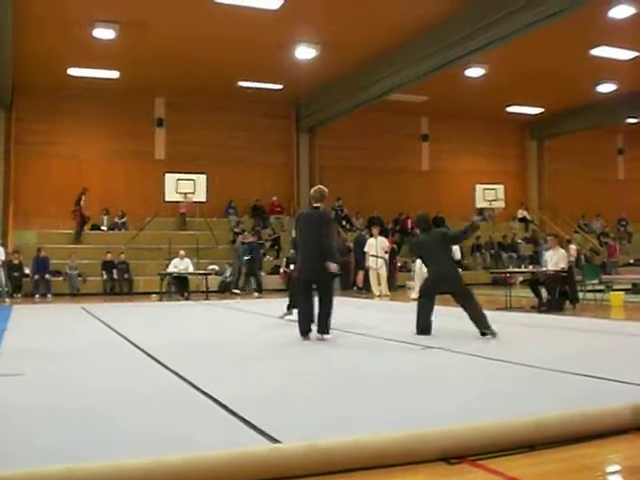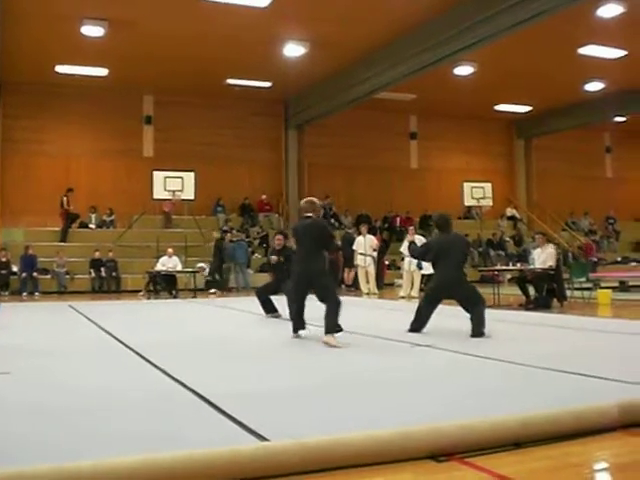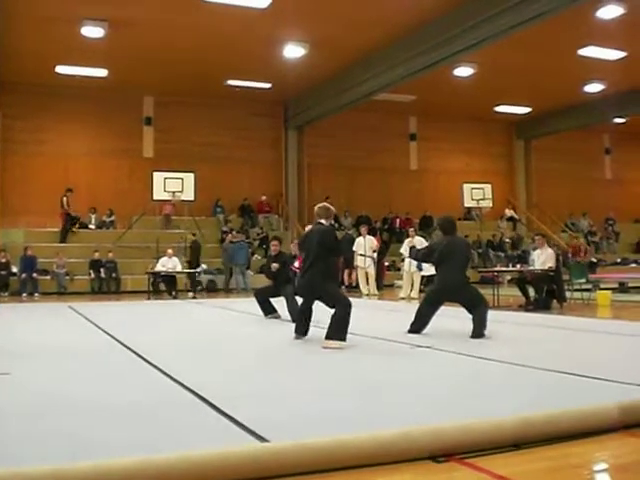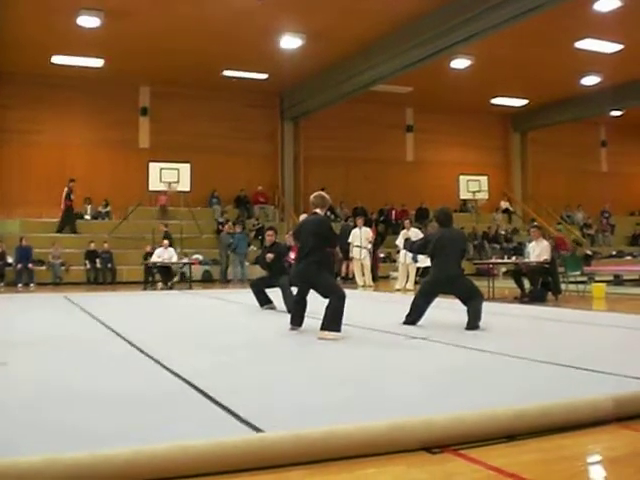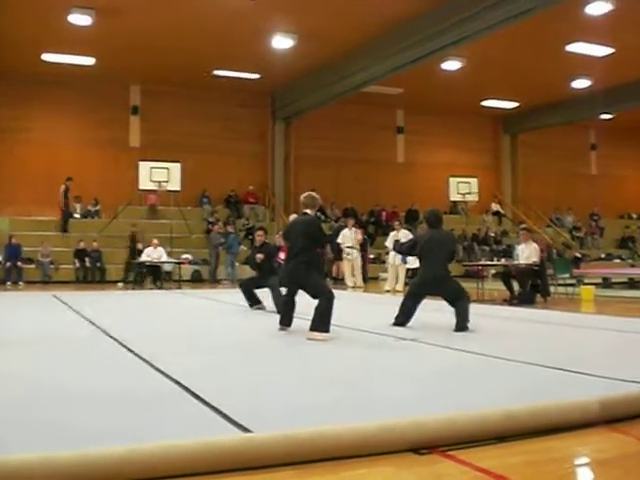
dt=0.5s
person 1, frame 1
left shoulder: (300, 216)
right shoulder: (324, 216)
right elbow: (327, 240)
right wrist: (331, 260)
left hip: (302, 263)
right hip: (320, 264)
left knee: (304, 299)
right knee: (325, 298)
left ankle: (305, 332)
right ankle: (322, 331)
person 1, frame 2
left shoulder: (297, 227)
right shoulder: (320, 224)
right elbow: (330, 245)
left hip: (299, 270)
right hip: (317, 270)
left knee: (296, 299)
right knee: (333, 300)
left ankle: (296, 329)
right ankle: (330, 333)
person 1, frame 3
left shoulder: (310, 232)
right shoulder: (328, 231)
left elbow: (301, 247)
right elbow: (338, 252)
left hip: (306, 278)
right hip: (320, 279)
left knee: (307, 302)
right knee: (344, 304)
left ankle: (300, 331)
right ankle: (332, 338)
person 1, frame 4
left shoulder: (305, 221)
right shoulder: (323, 221)
left elbow: (296, 237)
right elbow: (333, 243)
left hip: (301, 267)
right hip: (314, 268)
left knee: (301, 293)
right knee: (338, 295)
left ankle: (295, 322)
right ankle: (328, 330)
person 1, frame 5
left shoulder: (294, 222)
right shoulder: (313, 221)
left elbow: (286, 236)
right elbow: (323, 244)
left hip: (291, 267)
right hip: (304, 268)
left knee: (290, 293)
right knee: (326, 295)
left ankle: (284, 323)
right ankle: (317, 330)
person 2, frame 1
left shoulder: (417, 242)
right shoulder: (440, 234)
left elbow: (418, 255)
right elbow: (459, 236)
right wrist: (473, 225)
left hip: (434, 276)
right hip: (451, 274)
left knee: (424, 300)
right knee: (468, 300)
left ankle: (423, 329)
right ankle: (485, 328)
person 2, frame 2
left shoulder: (433, 242)
right shoulder: (461, 240)
left elbow: (417, 254)
right elbow: (465, 257)
left wrist: (411, 243)
left hip: (440, 280)
right hip: (458, 280)
left knee: (427, 303)
right knee: (477, 303)
left ankle: (415, 327)
right ankle: (477, 331)
person 2, frame 3
left shoulder: (437, 245)
right shoulder: (464, 244)
left elbow: (420, 255)
right elbow: (467, 261)
left wrist: (412, 248)
left hip: (441, 284)
right hip: (460, 283)
left knee: (427, 304)
right knee: (480, 305)
left ankle: (415, 328)
right ankle: (478, 331)
person 2, frame 4
left shoulder: (432, 236)
right shoulder: (461, 235)
left elbow: (415, 247)
right elbow: (463, 253)
left wrist: (407, 241)
left hip: (436, 275)
right hip: (455, 275)
left knee: (422, 296)
right knee: (475, 297)
left ankle: (410, 319)
right ankle: (473, 323)
person 2, frame 5
left shoulder: (421, 237)
right shoulder: (450, 236)
left elbow: (402, 249)
right elbow: (452, 256)
left wrist: (396, 244)
left hip: (424, 276)
right hip: (442, 276)
left knee: (411, 298)
right knee: (461, 298)
left ankle: (399, 321)
right ankle: (461, 324)
